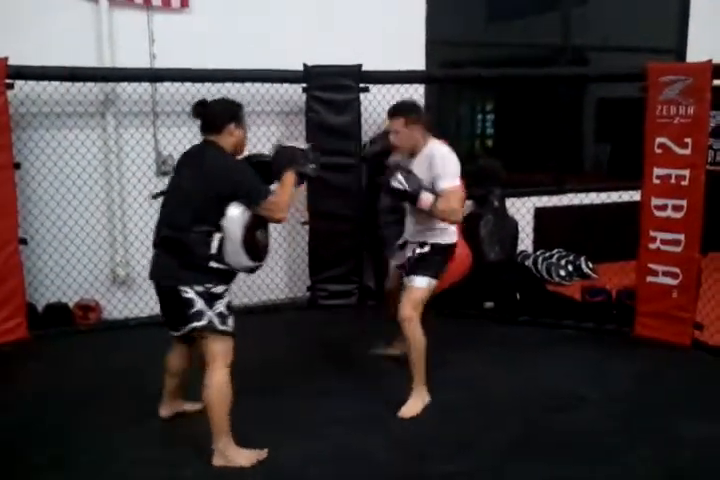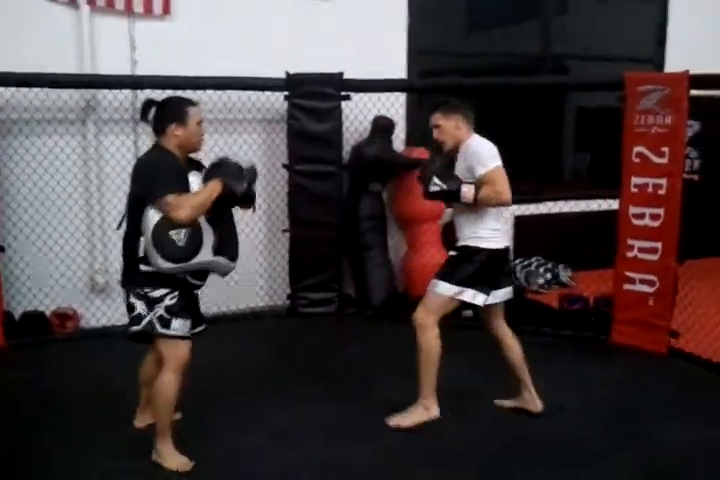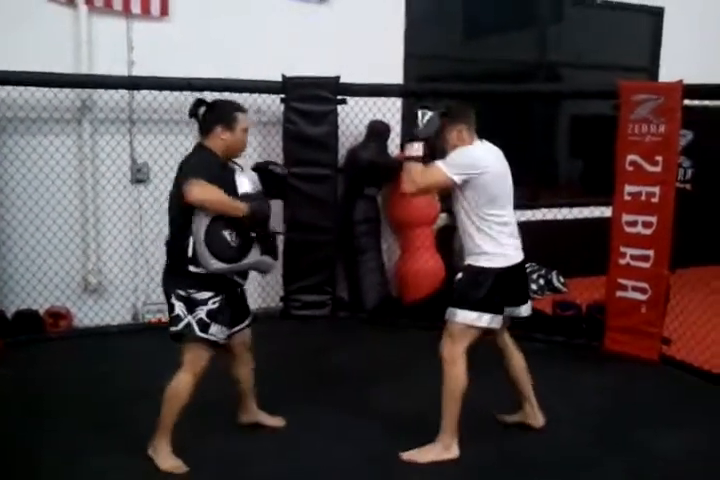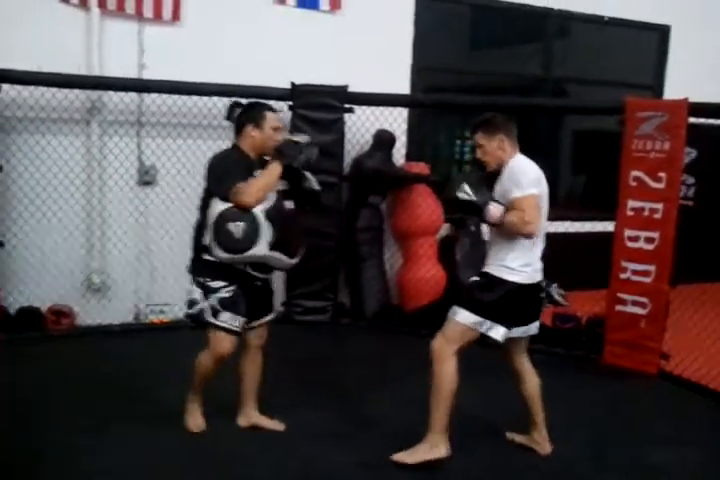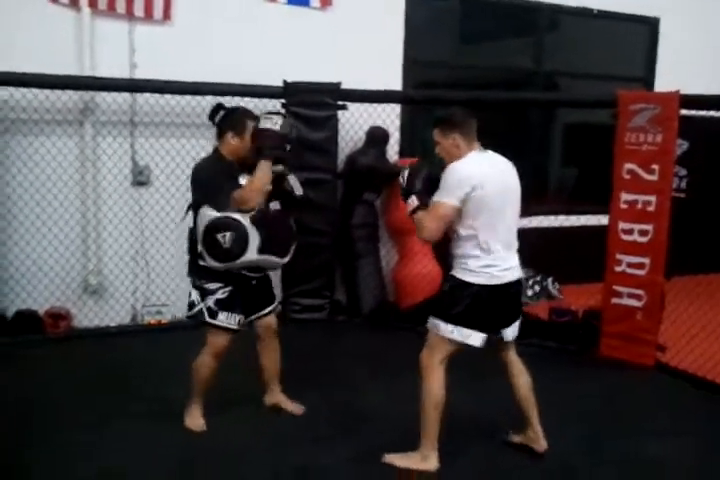
dt=0.5s
person 1, frame 1
left shoulder: (192, 158)
right shoulder: (230, 169)
right elbow: (278, 210)
left wrist: (254, 176)
right wrist: (290, 171)
left hip: (170, 264)
right hip: (197, 273)
left knee: (185, 338)
right knee: (219, 357)
left ankle: (170, 402)
right ankle: (224, 449)
person 1, frame 2
left shoulder: (187, 165)
right shoulder: (153, 166)
left elbow: (202, 207)
right elbow: (180, 211)
left wrist: (226, 187)
right wrist: (218, 184)
left hip: (176, 275)
right hip: (153, 279)
left knee: (161, 350)
right knee: (175, 358)
left ankle: (146, 411)
right ankle: (163, 445)
person 1, frame 3
left shoulder: (220, 165)
right shoulder: (199, 163)
left elbow: (229, 204)
right elbow: (196, 195)
right wrist: (248, 209)
left hip: (221, 276)
right hip: (194, 281)
left knee: (242, 344)
right knee: (194, 364)
left ankle: (249, 410)
right ankle: (160, 444)
person 1, frame 4
left shoulder: (262, 166)
right shoulder: (225, 163)
right elbow: (248, 197)
right wrist: (280, 164)
left hip: (254, 269)
right hip: (220, 271)
left knee: (256, 340)
right knee: (222, 347)
left ankle: (249, 411)
right ankle: (194, 401)
person 1, frame 5
left shoulder: (248, 165)
right shoulder: (208, 171)
left elbow: (265, 201)
right elbow: (248, 201)
right wrist: (267, 159)
left hip: (252, 266)
right hip: (218, 273)
left knee: (268, 328)
right knee: (218, 343)
left ankle: (274, 392)
right ankle: (194, 406)
person 2, frame 1
left shoulder: (442, 157)
right shoulder: (402, 150)
left elbow: (454, 213)
left wrist: (418, 195)
left hip: (436, 244)
right hip: (412, 238)
left knee: (408, 313)
right knee: (393, 289)
left ankle: (420, 391)
right ankle: (404, 341)
person 2, frame 2
left shoulder: (478, 149)
right shoulder: (468, 152)
left elbow: (502, 195)
left wrist: (457, 191)
right wrist: (447, 190)
left hip: (479, 250)
right hip: (493, 250)
left knee: (425, 318)
right knee: (496, 324)
left ankle: (426, 404)
right ankle: (529, 396)
person 2, frame 3
left shoulder: (469, 157)
right shoulder: (489, 152)
left elbow: (410, 184)
left hip: (487, 269)
right hip: (510, 263)
left knee: (452, 350)
right knee: (502, 336)
left ankle: (447, 442)
right ankle: (531, 410)
person 2, frame 4
left shoulder: (517, 170)
right shoulder: (529, 169)
left elbow: (528, 224)
left wrist: (488, 208)
right wrist: (488, 208)
left hip: (503, 281)
right hip: (528, 281)
left knee: (443, 348)
right knee: (518, 357)
left ankle: (435, 441)
right ankle: (539, 436)
person 2, frame 5
left shoulder: (459, 171)
right shoulder: (505, 166)
left elbow: (429, 231)
left wrist: (413, 197)
left hip: (474, 284)
right hip: (510, 279)
left knee: (431, 360)
right knee: (509, 354)
left ankle: (427, 454)
right ankle: (535, 433)
person 3, frame 1
left shoulder: (376, 141)
right shoulder: (392, 144)
left elbow: (367, 158)
left hip: (374, 199)
right hip: (388, 199)
left knee: (377, 245)
right knee: (392, 243)
left ankle: (381, 288)
person 3, frame 2
left shoulder: (359, 148)
right shoulder: (380, 149)
right elbow: (399, 163)
left hip: (354, 204)
right hip: (370, 204)
left knee: (358, 251)
right knee: (375, 251)
left ankle: (365, 298)
right ankle: (380, 298)
person 3, frame 3
left shoulder: (354, 152)
right shoulder: (375, 154)
right elbow: (393, 167)
left hip: (349, 207)
right hip: (364, 207)
left knee: (352, 254)
right knee: (369, 253)
left ankle: (358, 301)
right ankle: (374, 300)
person 3, frame 4
left shoulder: (360, 160)
right shoulder: (381, 162)
right elbow: (399, 176)
right wrist: (426, 178)
left hip: (353, 215)
right hip: (368, 216)
left knee: (355, 262)
right knee: (370, 261)
left ankle: (359, 308)
right ankle: (374, 308)
person 3, frame 5
left shoulder: (353, 158)
right shoulder: (374, 159)
right elbow: (391, 173)
left hip: (348, 212)
right hip: (363, 212)
left knee: (349, 259)
right knee: (367, 257)
left ankle: (355, 305)
right ankle: (371, 305)
